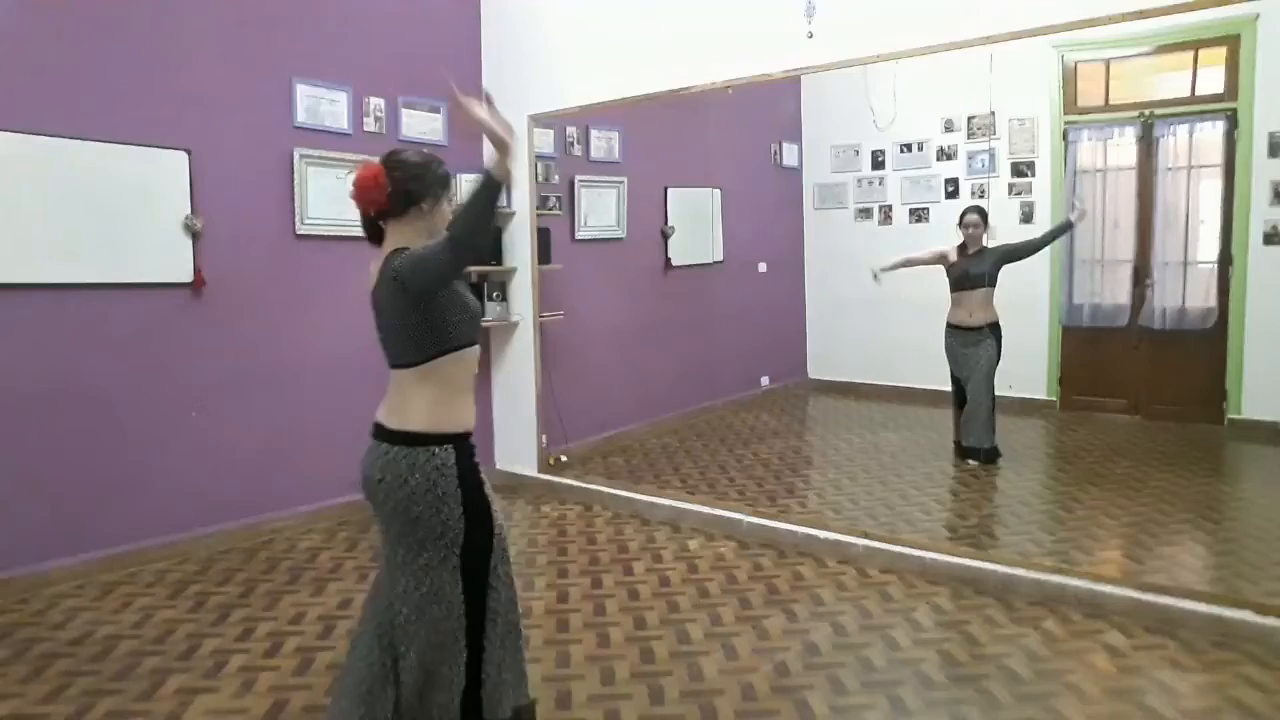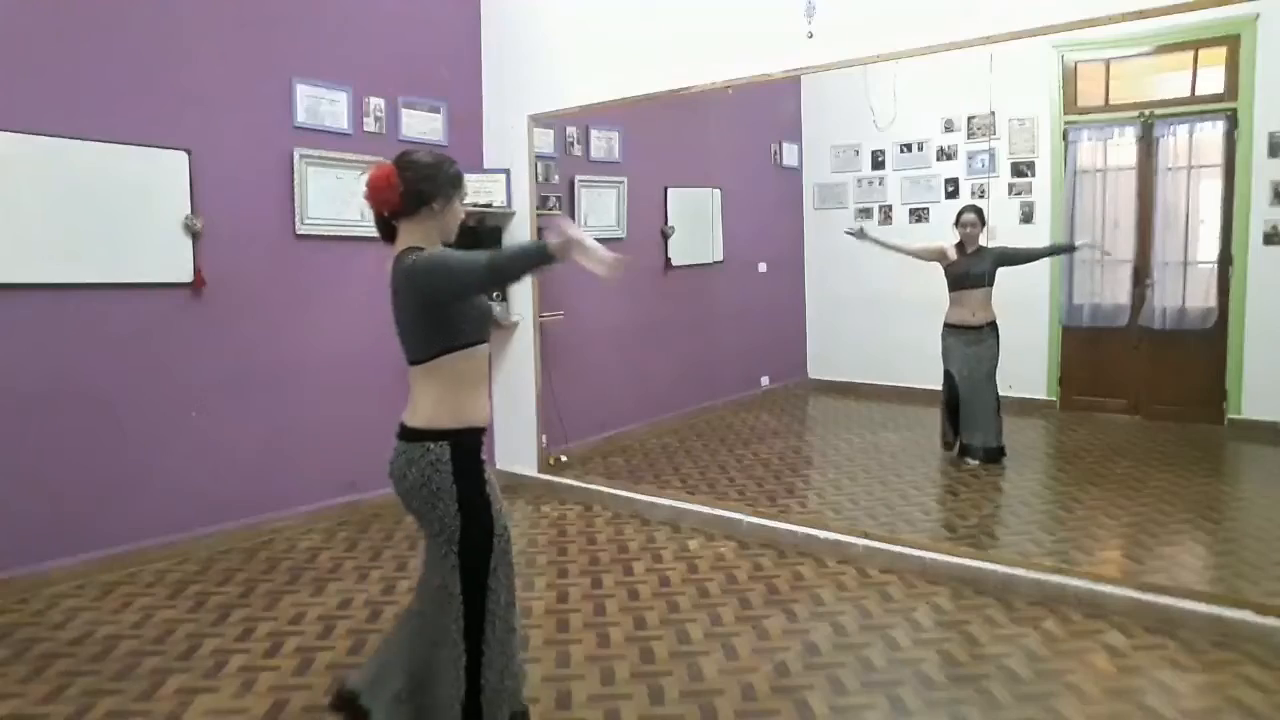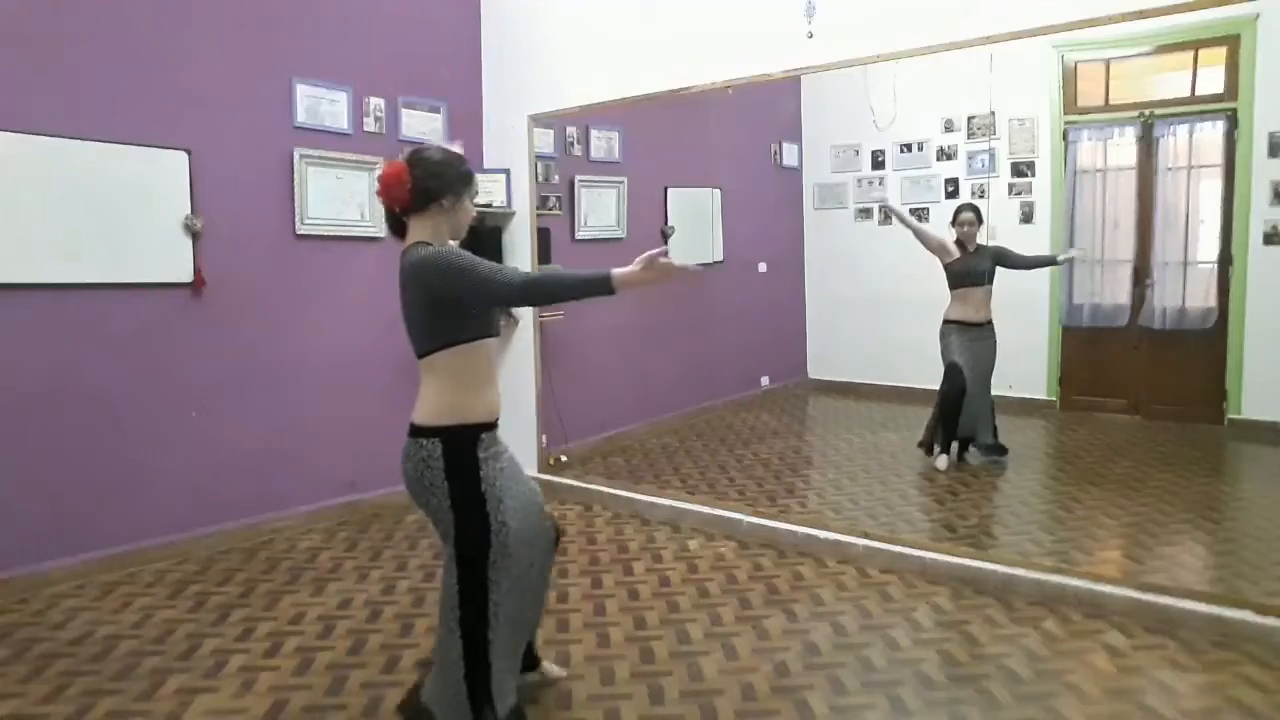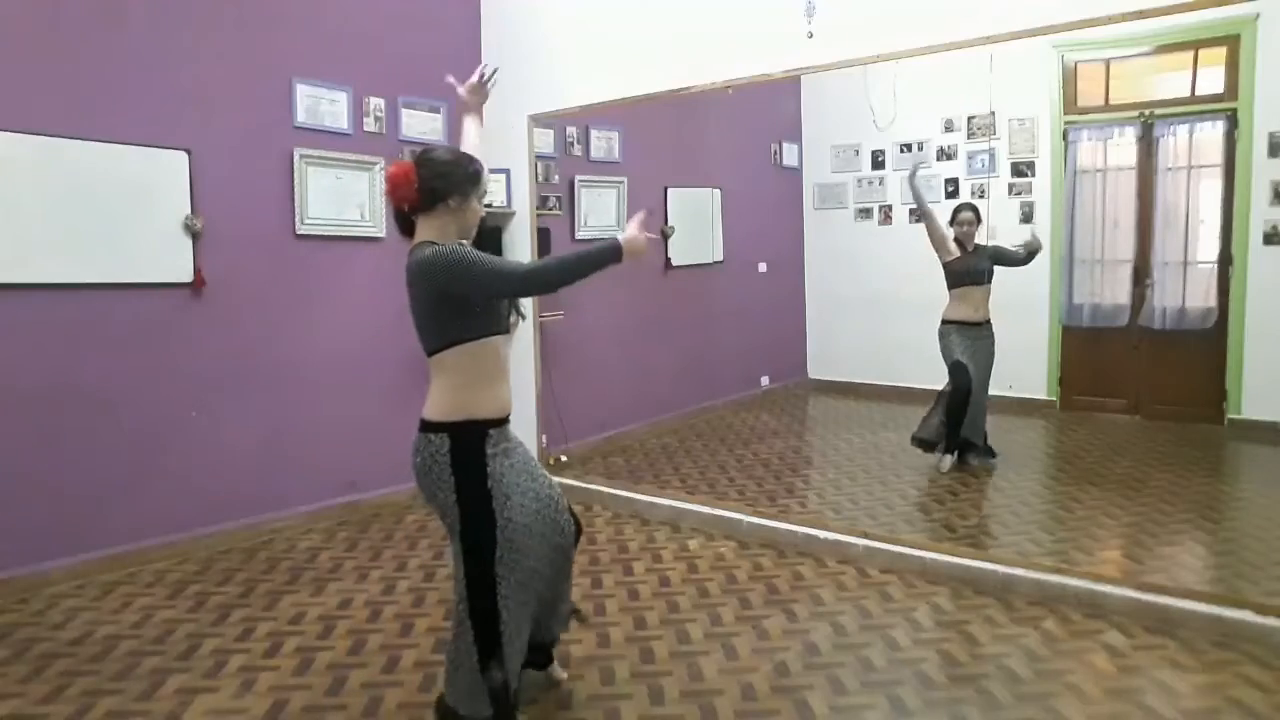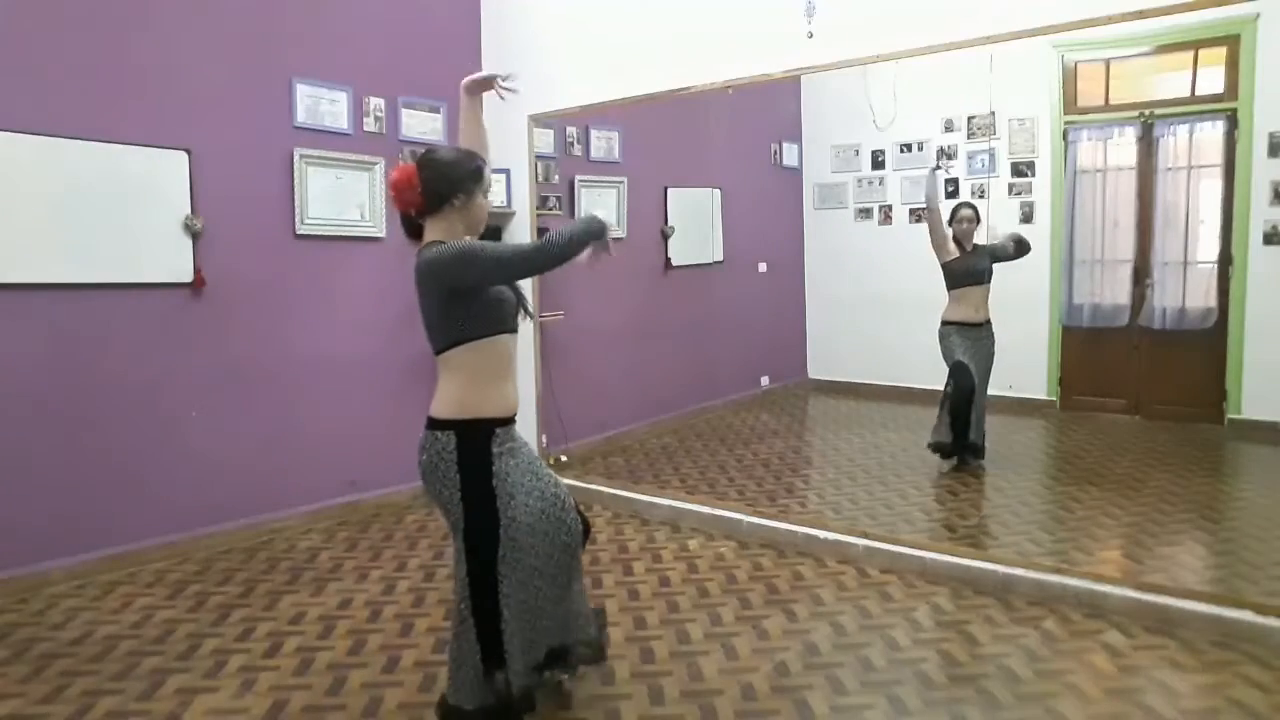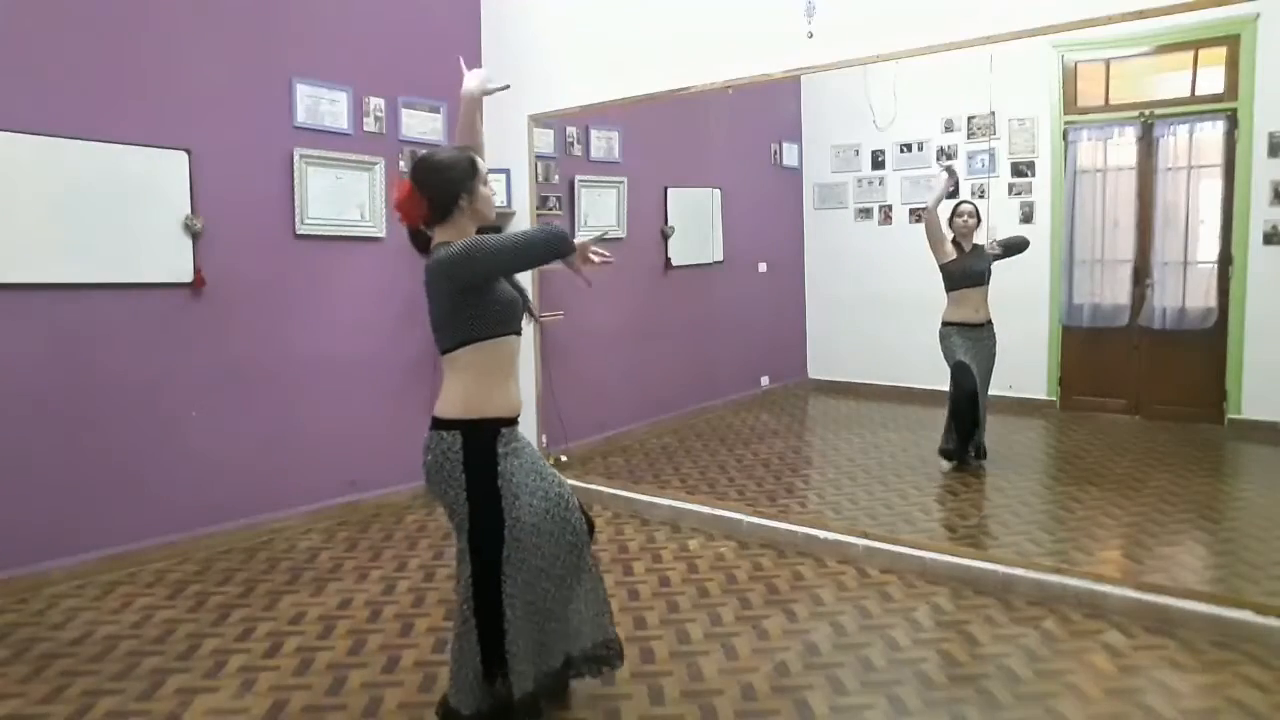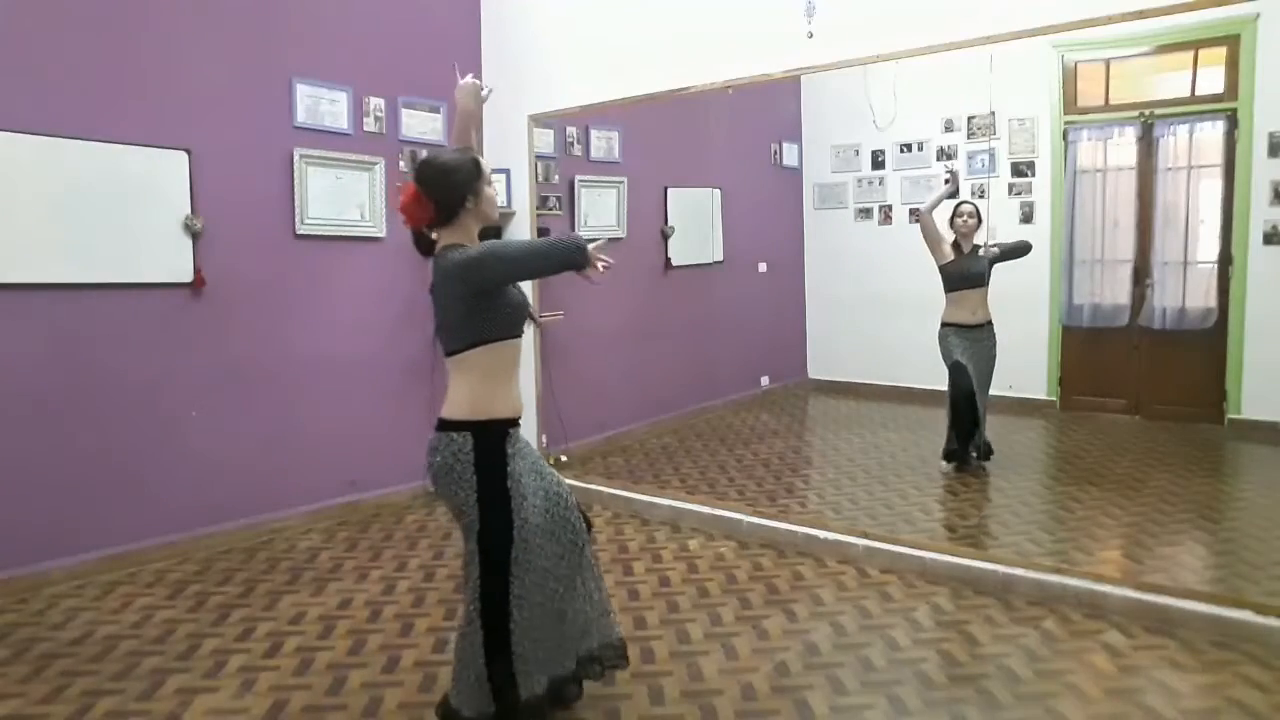
dt=0.2s
person 1, frame 1
left shoulder: (391, 265)
right shoulder: (415, 269)
right elbow: (470, 234)
right wrist: (499, 156)
left hip: (389, 450)
right hip: (436, 456)
left knee: (405, 585)
right knee: (470, 586)
person 1, frame 2
left shoulder: (416, 263)
right shoulder: (427, 268)
right elbow: (484, 272)
right wrist: (557, 242)
left hip: (438, 446)
right hip: (447, 454)
left knee: (456, 574)
right knee: (477, 586)
person 1, frame 3
left shoulder: (430, 256)
right shoulder: (434, 266)
right elbow: (522, 287)
left wrist: (449, 172)
right wrist: (620, 278)
left hip: (472, 443)
right hip: (451, 450)
left knee: (529, 537)
right knee: (478, 580)
left ankle: (511, 659)
person 1, frame 4
left shoulder: (447, 255)
right shoulder: (435, 264)
left elbow: (463, 170)
right elbow: (534, 278)
left wrist: (471, 111)
right wrist: (620, 246)
left hip: (489, 436)
right hip: (459, 445)
left knee: (550, 528)
right knee: (487, 570)
left ankle: (527, 649)
person 1, frame 5
left shoulder: (458, 252)
right shoulder: (444, 263)
left elbow: (463, 166)
right elbow: (549, 254)
left wrist: (472, 102)
right wrist: (593, 227)
left hip: (495, 437)
right hip: (464, 444)
left knee: (555, 526)
right knee: (488, 569)
left ankle: (534, 658)
person 1, frame 6
left shoulder: (459, 254)
right shoulder: (456, 263)
left elbow: (456, 170)
right elbow: (550, 240)
left wrist: (469, 109)
right wrist: (571, 248)
left hip: (497, 436)
right hip: (469, 443)
left knee: (559, 526)
right knee: (491, 569)
person 1, frame 7
left shoulder: (447, 256)
right shoulder: (472, 266)
left elbow: (447, 176)
right elbow: (568, 250)
left wrist: (466, 115)
right wrist: (586, 257)
left hip: (492, 437)
right hip: (476, 444)
left knee: (556, 528)
right knee: (497, 570)
person 2, frame 1
left shoulder: (996, 254)
right shoulder: (950, 255)
left elbow: (1035, 245)
right elbow: (915, 259)
left wrist: (1069, 223)
right wrist: (885, 267)
left hip: (987, 333)
right hip: (956, 333)
left knee: (981, 387)
right knee: (962, 388)
left ankle: (977, 447)
right ankle: (965, 441)
person 2, frame 2
left shoulder: (993, 255)
right shoulder: (946, 253)
left elbow: (1032, 254)
right elbow: (909, 248)
left wrist: (1074, 247)
right wrist: (872, 239)
left hip: (986, 333)
right hip: (955, 333)
left knee: (982, 388)
right knee: (953, 388)
left ankle: (972, 447)
right ankle: (952, 437)
person 2, frame 3
left shoulder: (991, 252)
right shoulder: (947, 250)
left elbow: (1025, 262)
right elbow: (918, 229)
left wrist: (1059, 258)
right wrist: (892, 208)
left hip: (986, 331)
right hip: (955, 330)
left knee: (978, 389)
right knee: (957, 383)
left ankle: (966, 447)
right ankle: (942, 446)
person 2, frame 4
left shoulder: (989, 252)
right shoulder: (947, 248)
left elbow: (1021, 260)
right elbow: (925, 212)
left wrist: (1033, 247)
right wrist: (913, 178)
left hip: (984, 331)
right hip: (954, 330)
left knee: (977, 390)
right knee: (962, 384)
left ankle: (969, 447)
right ankle: (947, 444)
person 2, frame 5
left shoulder: (987, 251)
right shoulder: (946, 249)
left elbow: (1024, 248)
right elbow: (931, 210)
left wrist: (1010, 242)
right wrist: (932, 175)
left hip: (984, 331)
right hip: (954, 330)
left knee: (976, 391)
right knee: (964, 385)
left ankle: (969, 449)
right ankle: (957, 447)
person 2, frame 6
left shoulder: (985, 252)
right shoulder: (944, 249)
left elbow: (1023, 242)
right elbow: (929, 211)
left wrist: (998, 247)
right wrist: (947, 185)
left hip: (984, 332)
right hip: (954, 331)
left knee: (977, 390)
right knee: (965, 386)
left ankle: (970, 449)
right ankle: (962, 448)
person 2, frame 7
left shoulder: (986, 252)
right shoulder: (943, 250)
left elbow: (1026, 246)
right elbow: (924, 214)
left wrist: (996, 252)
right wrist: (948, 189)
left hip: (984, 333)
right hip: (953, 332)
left knee: (977, 392)
right knee: (962, 387)
left ankle: (972, 449)
right ankle: (961, 450)
